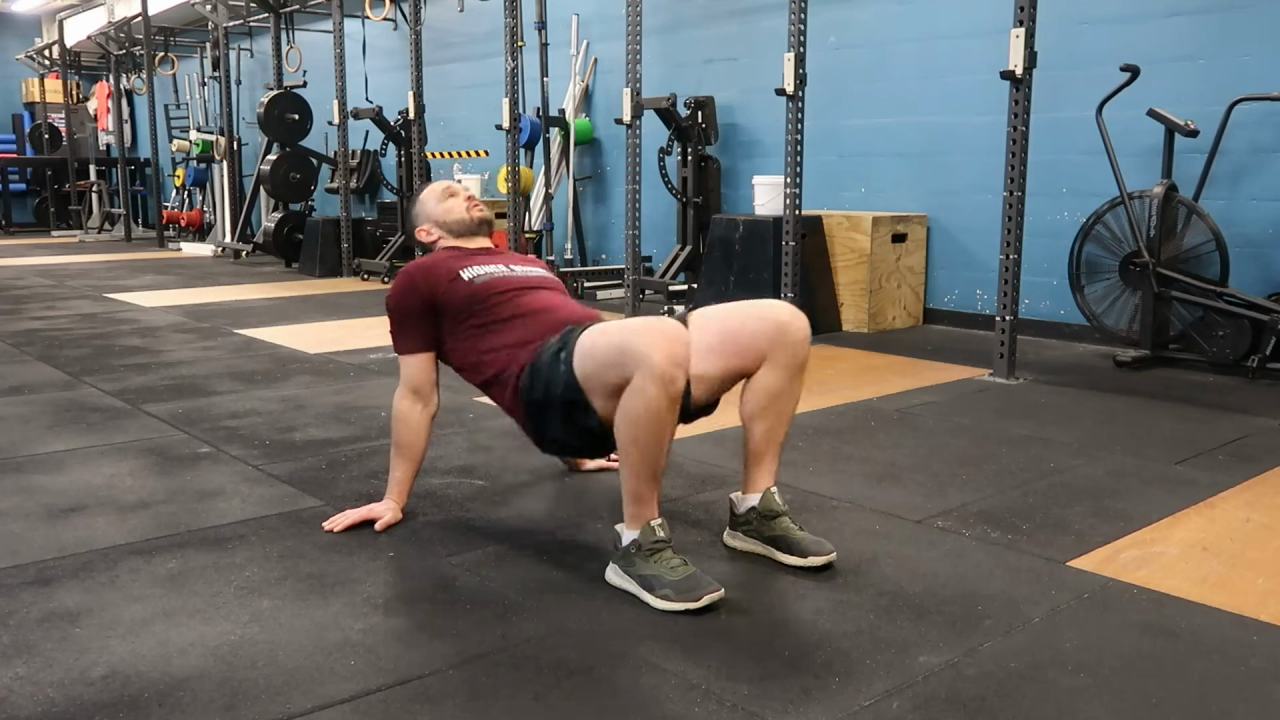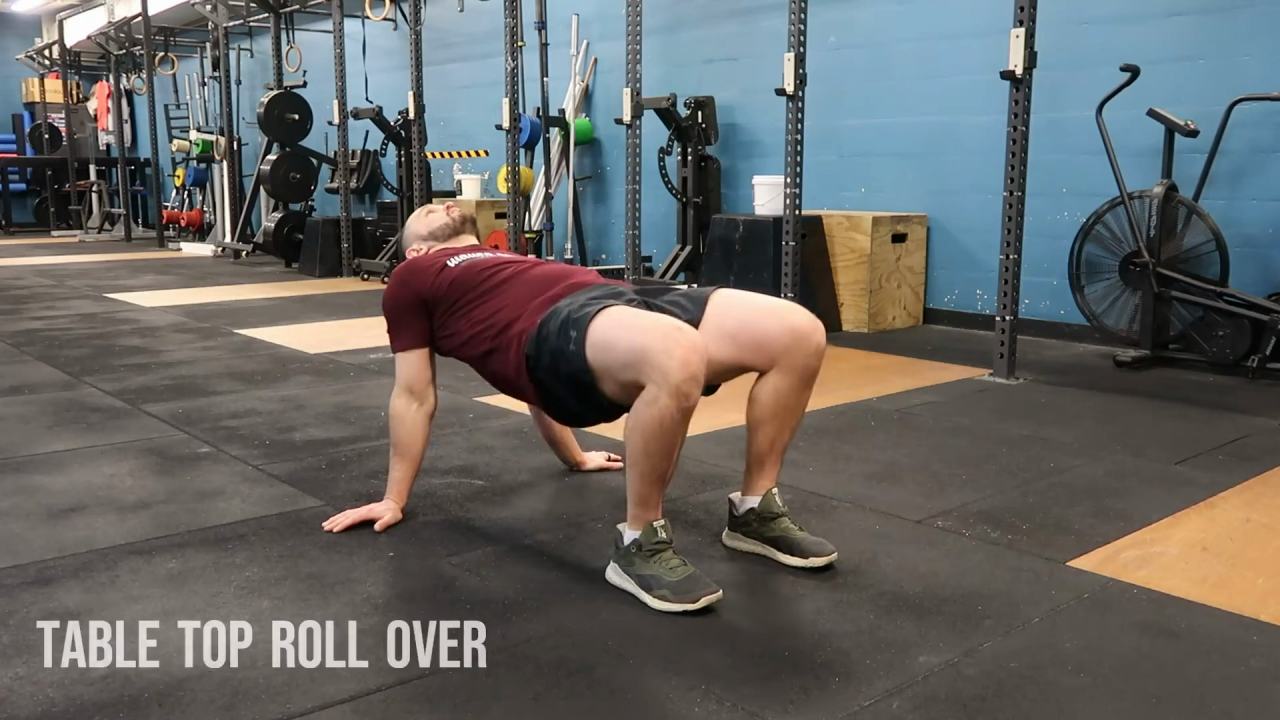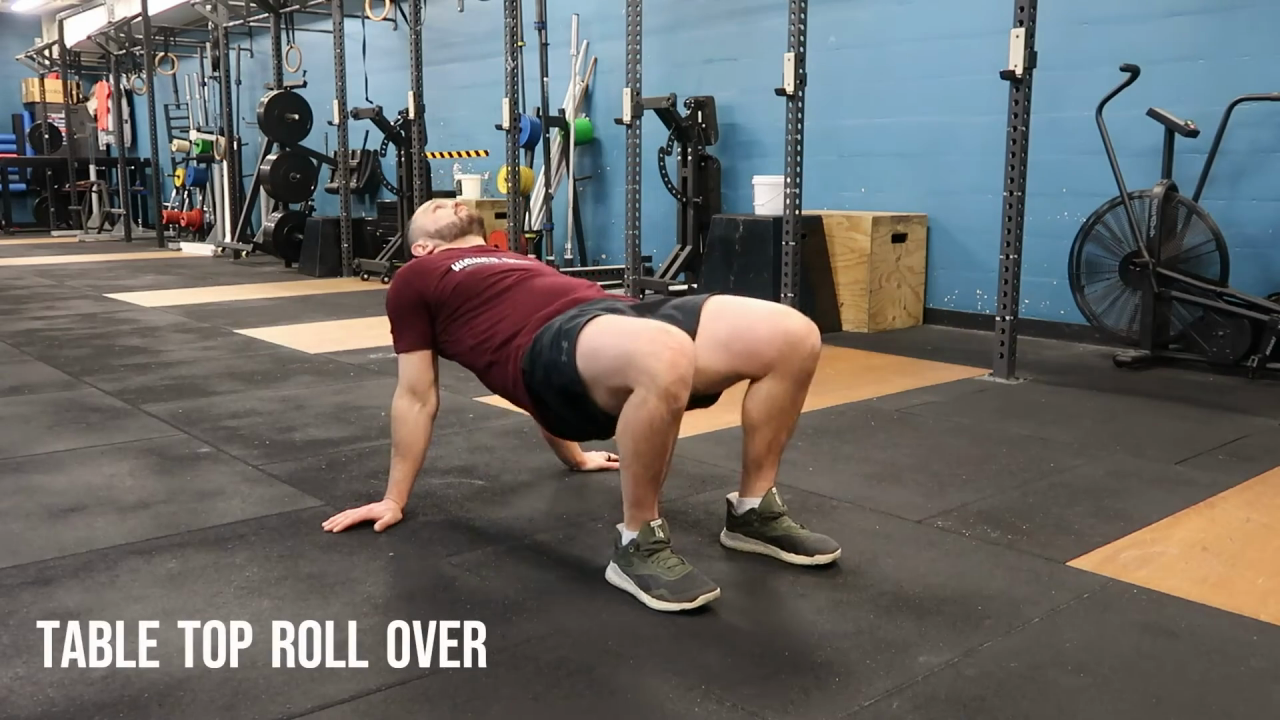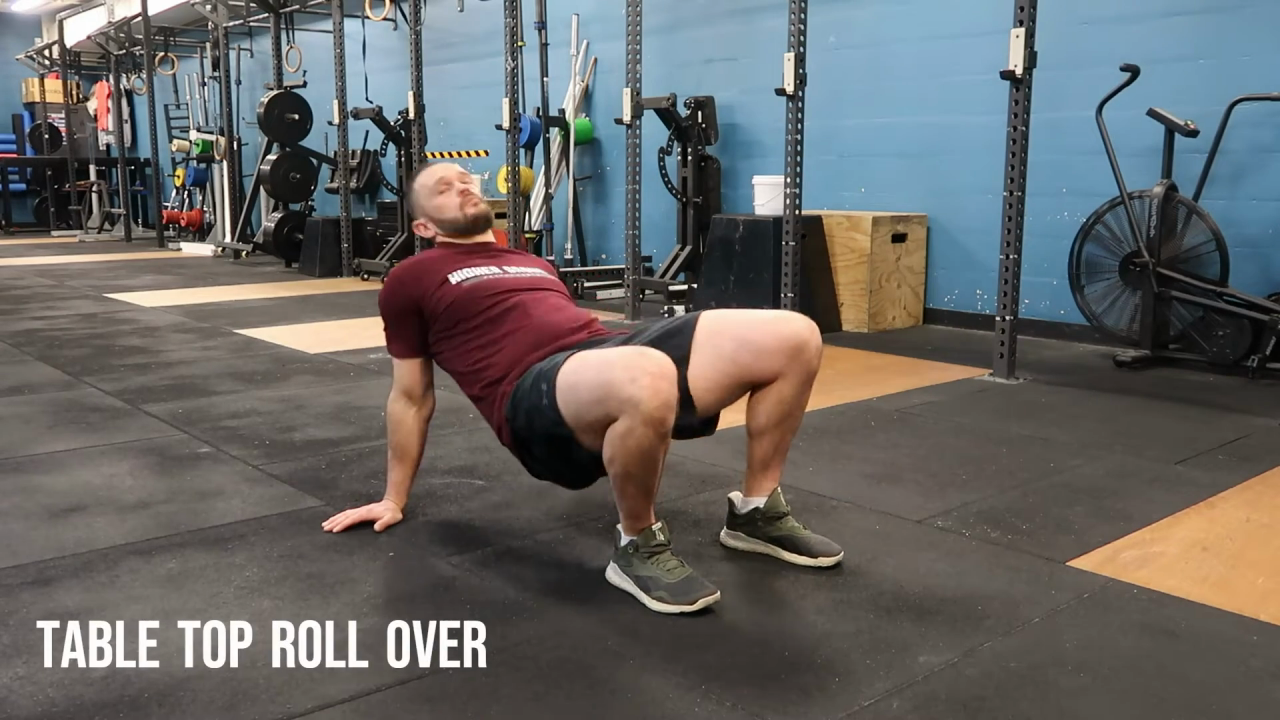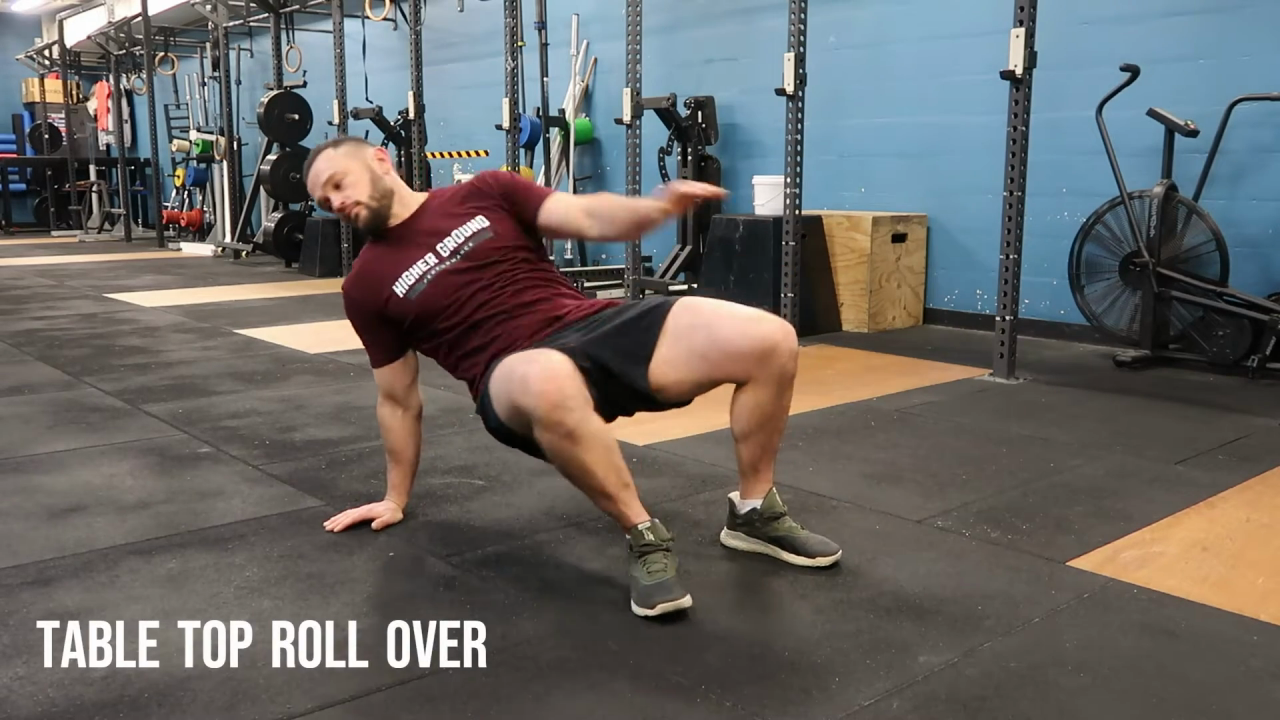
dt=0.4s
person 1, frame 1
left shoulder: (531, 266)
right shoulder: (421, 279)
right elbow: (417, 395)
left wrist: (580, 453)
right wrist: (395, 499)
left hip: (632, 376)
right hip: (551, 386)
left knee: (783, 326)
right knee: (660, 346)
left ankle: (755, 510)
right ankle: (637, 544)
person 1, frame 2
left shoulder: (509, 265)
right shoulder: (413, 280)
left elbow: (531, 379)
right elbow: (415, 395)
right wrist: (394, 500)
right hip: (562, 329)
left knee: (799, 335)
right knee: (678, 360)
left ankle: (755, 512)
right ankle: (640, 545)
person 1, frame 3
left shoulder: (521, 265)
right shoulder: (418, 279)
left elbow: (537, 384)
right elbow: (417, 395)
right wrist: (394, 500)
right hip: (558, 342)
left knee: (793, 338)
right knee: (665, 359)
left ankle: (754, 510)
right ankle: (639, 544)
person 1, frame 4
left shoulder: (533, 264)
right shoulder: (414, 280)
right elbow: (411, 398)
right wrist: (394, 499)
right hip: (540, 393)
left knee: (795, 338)
right knee: (647, 382)
left ankle: (755, 512)
right ankle: (638, 547)
person 1, frame 5
left shoulder: (484, 193)
right shoulder: (368, 285)
left elbow: (585, 217)
right elbow: (398, 399)
left wrist: (655, 206)
right wrist: (395, 498)
left hip: (596, 325)
right hip: (523, 376)
left knee: (769, 340)
right knee: (546, 381)
left ankle: (754, 511)
right ankle: (643, 540)
